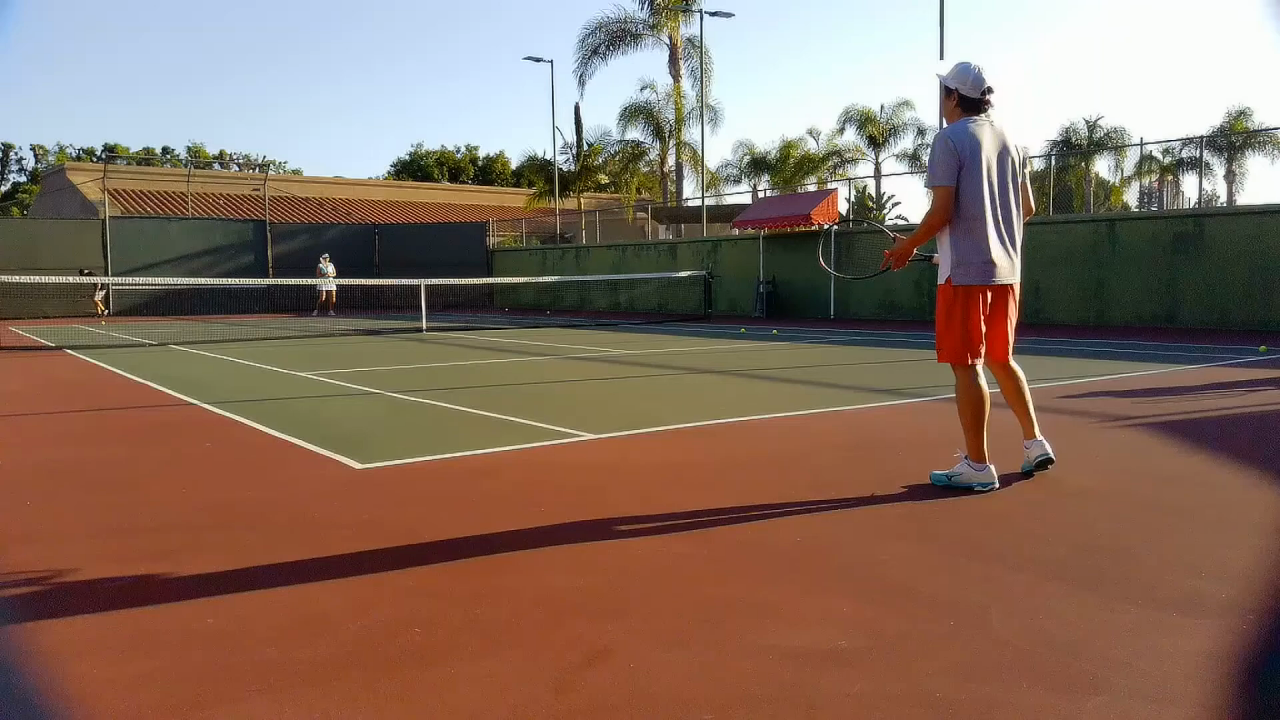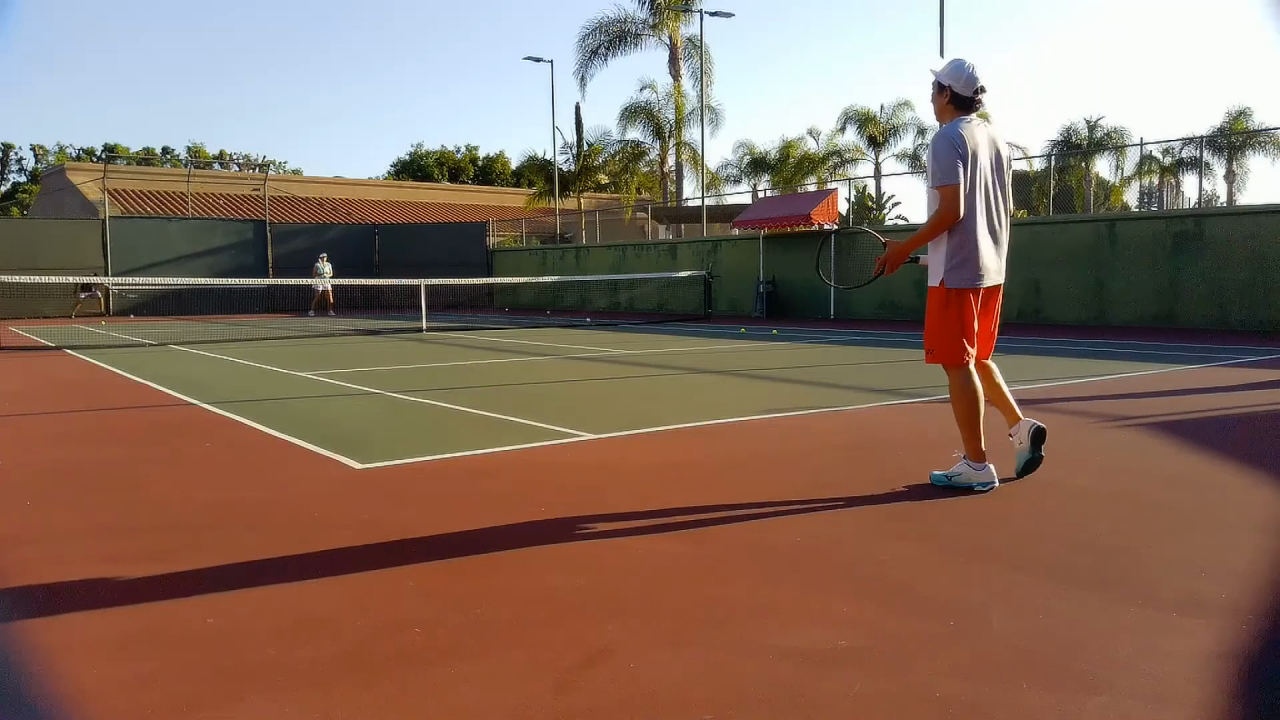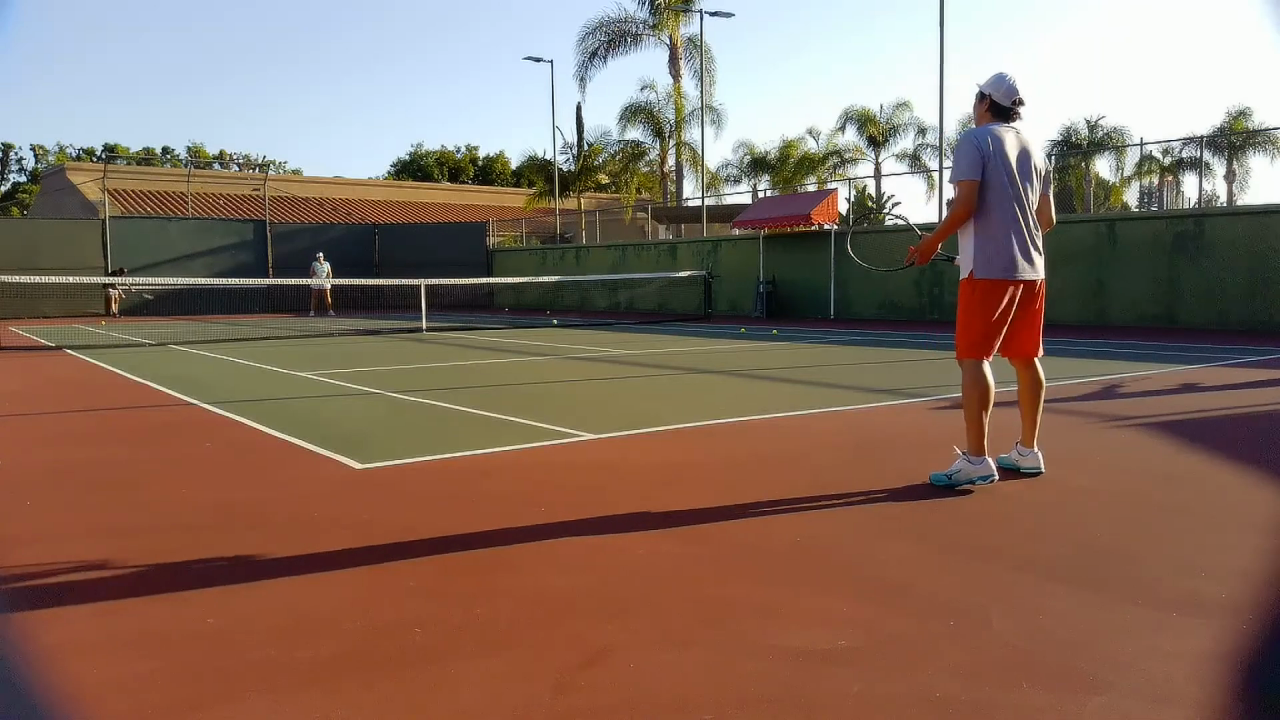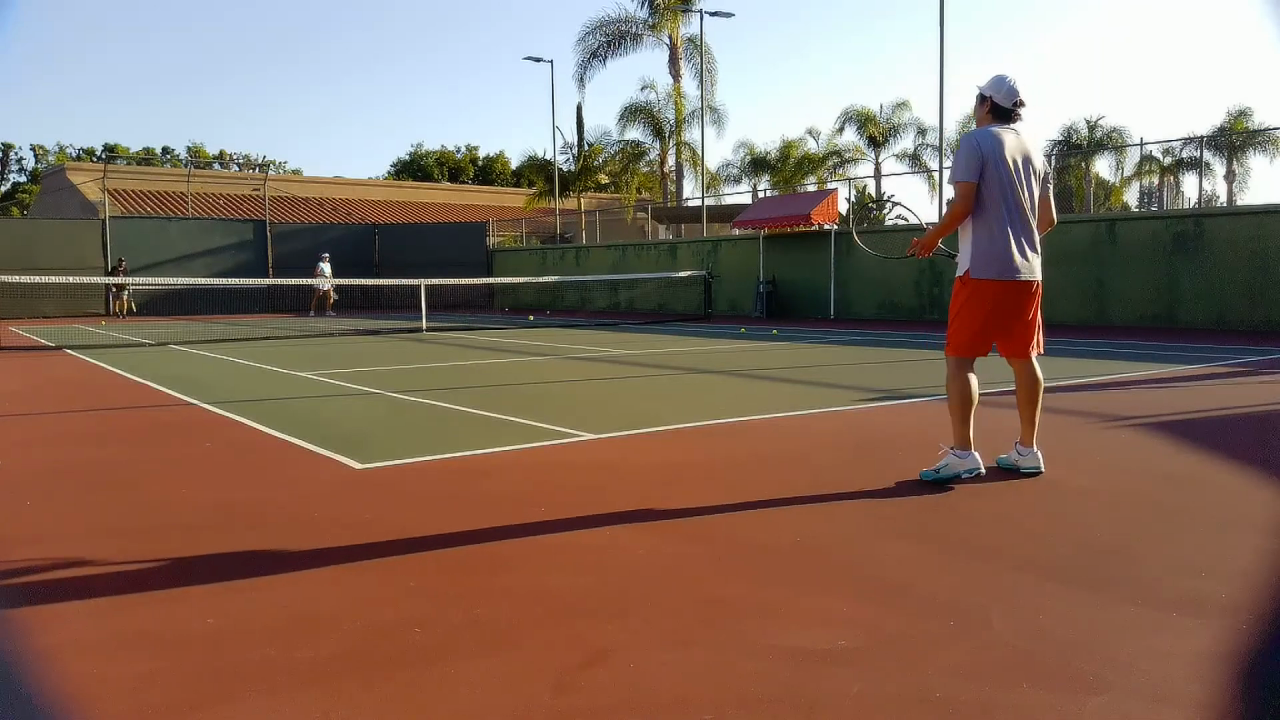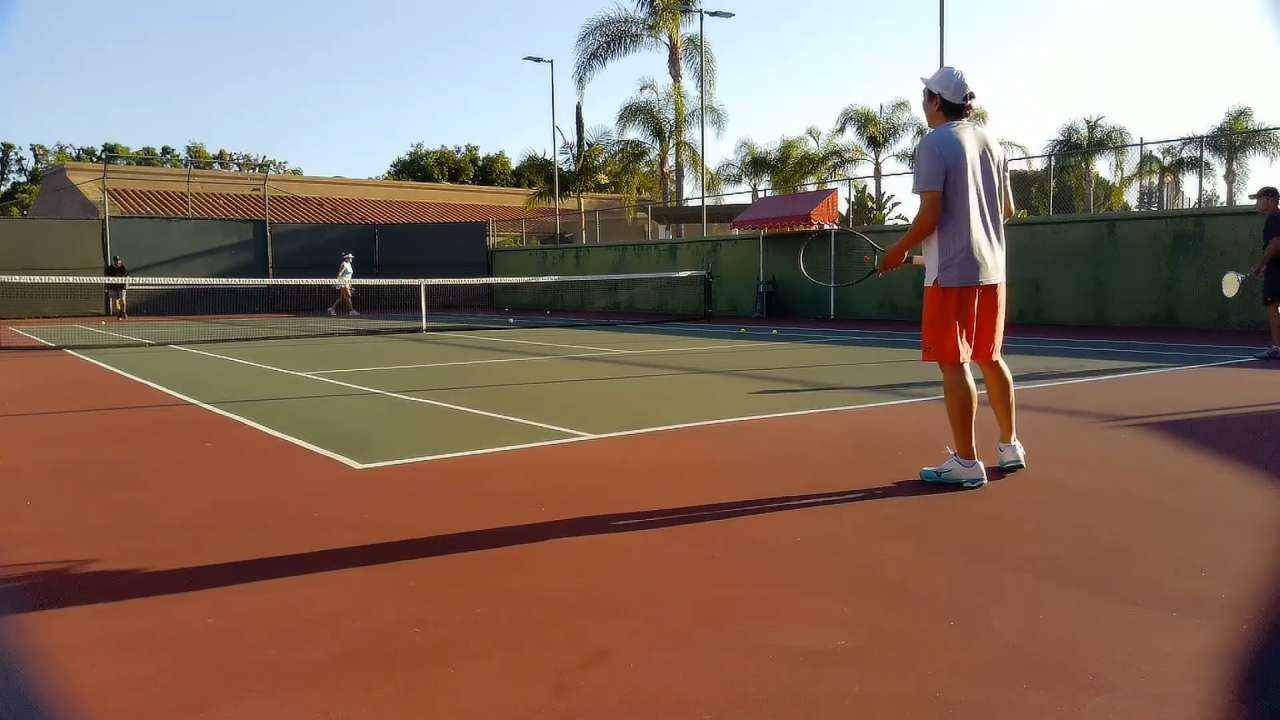
dt=0.7s
person 1, frame 1
left shoulder: (950, 138)
right shoulder: (1010, 142)
left elbow: (942, 210)
right elbow: (1028, 208)
left wrist: (909, 245)
left hip: (965, 271)
right hip: (1006, 269)
left knee: (967, 365)
right knee: (999, 360)
left ankle: (978, 466)
right ankle: (1035, 443)
person 1, frame 2
left shoulder: (948, 138)
right shoulder: (995, 139)
left elbow: (950, 211)
right elbow: (1007, 207)
left wrist: (905, 247)
left hip: (955, 272)
right hip: (990, 268)
left knee: (958, 365)
right knee: (976, 358)
left ankle: (977, 466)
right ankle: (1022, 426)
person 1, frame 3
left shoulder: (975, 139)
right shoulder: (1033, 151)
left elbow: (965, 204)
right elbow: (1047, 218)
left wrist: (932, 242)
left hip: (988, 269)
right hip: (1030, 268)
left knee: (974, 359)
right knee: (1025, 358)
left ankle: (975, 459)
right ankle: (1027, 450)
person 1, frame 4
left shoulder: (976, 140)
right shoulder: (1033, 152)
left elbow: (962, 205)
right elbow: (1047, 220)
left wrist: (932, 237)
left hip: (983, 269)
right hip: (1027, 269)
left knee: (960, 358)
right knee: (1023, 357)
left ankle: (962, 453)
right ankle: (1027, 450)
person 1, frame 5
left shoulder: (935, 144)
right shoulder: (991, 144)
left elbow: (929, 215)
right elbow: (1007, 209)
left wrist: (899, 251)
left hip: (953, 272)
right hip: (992, 268)
left knee: (953, 363)
right knee: (988, 358)
left ankle: (967, 462)
right ankle: (1010, 446)
